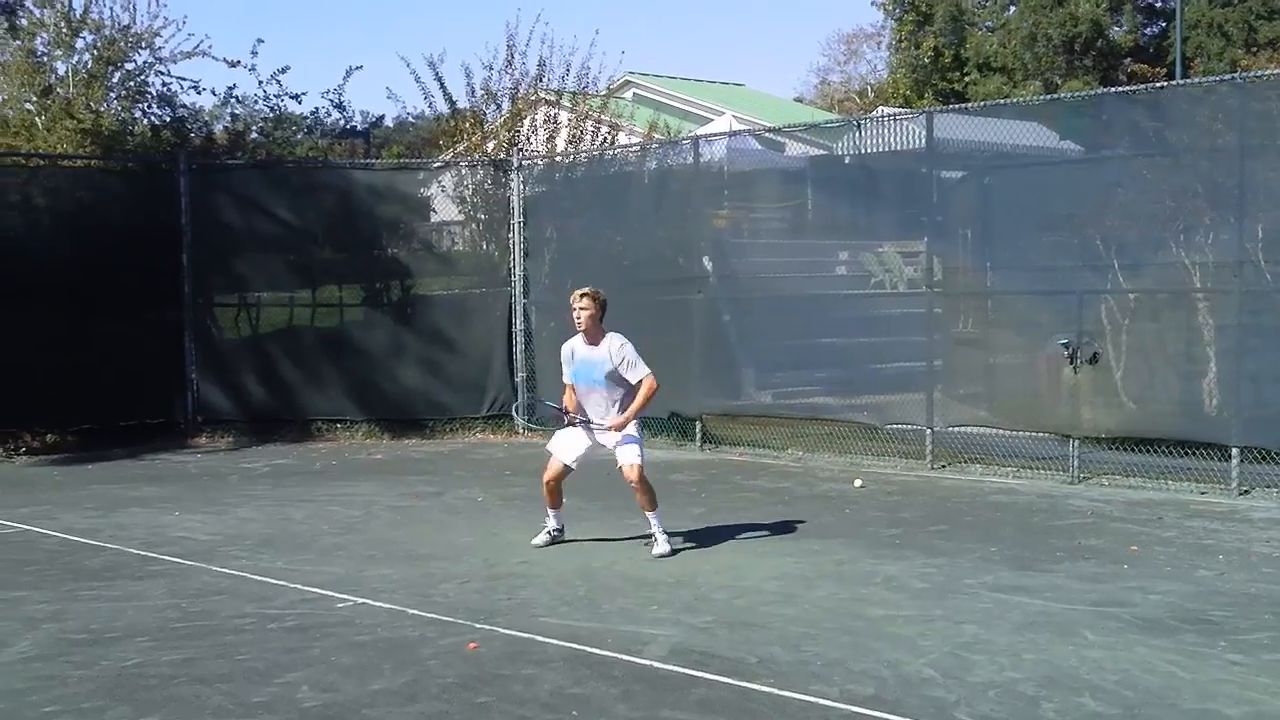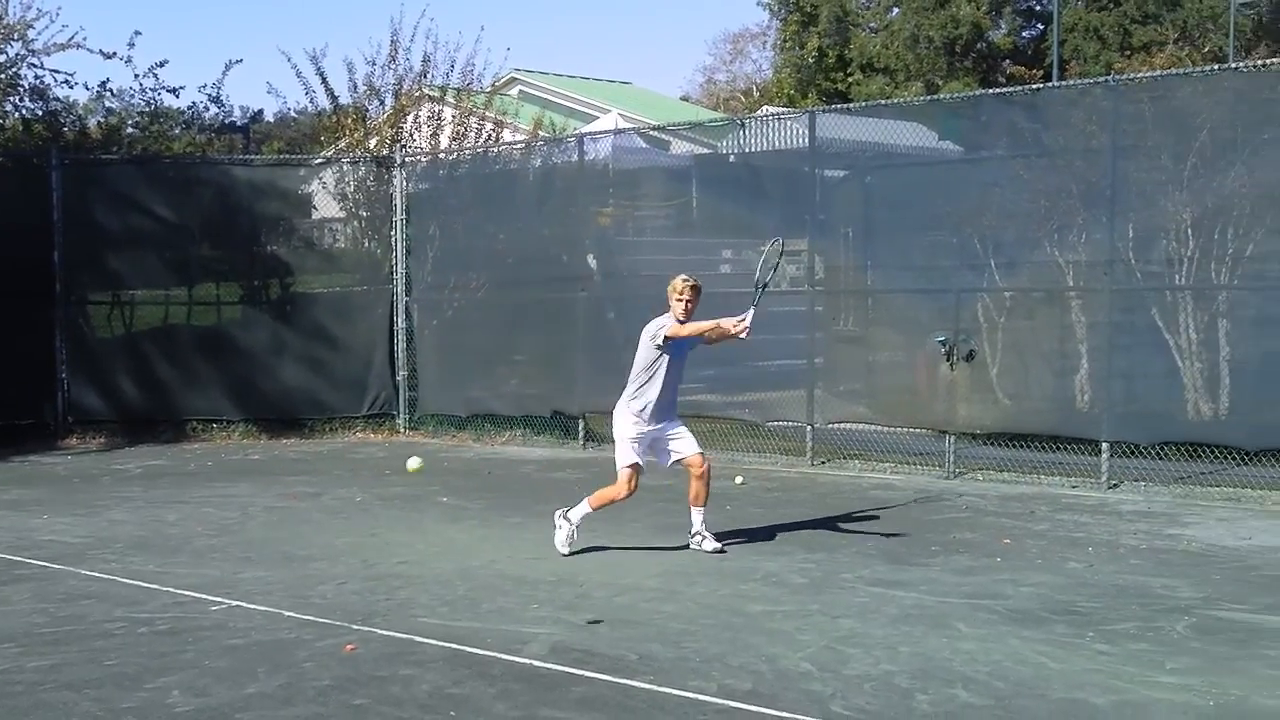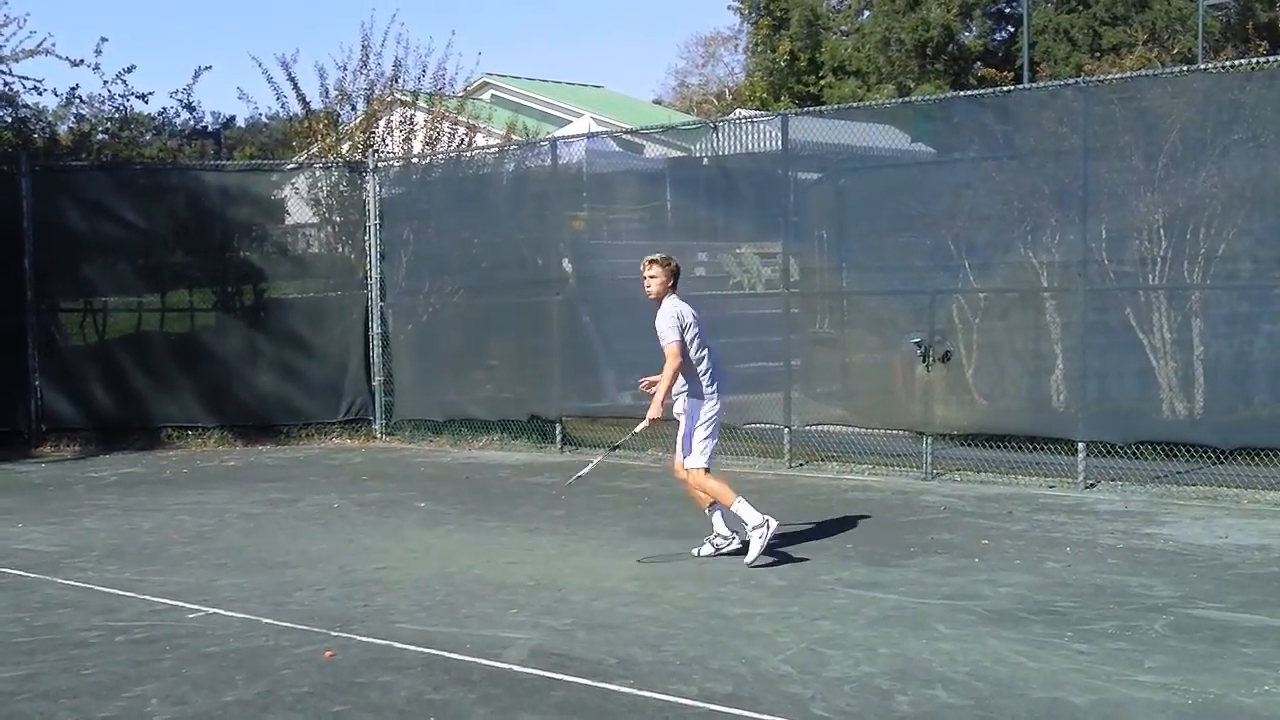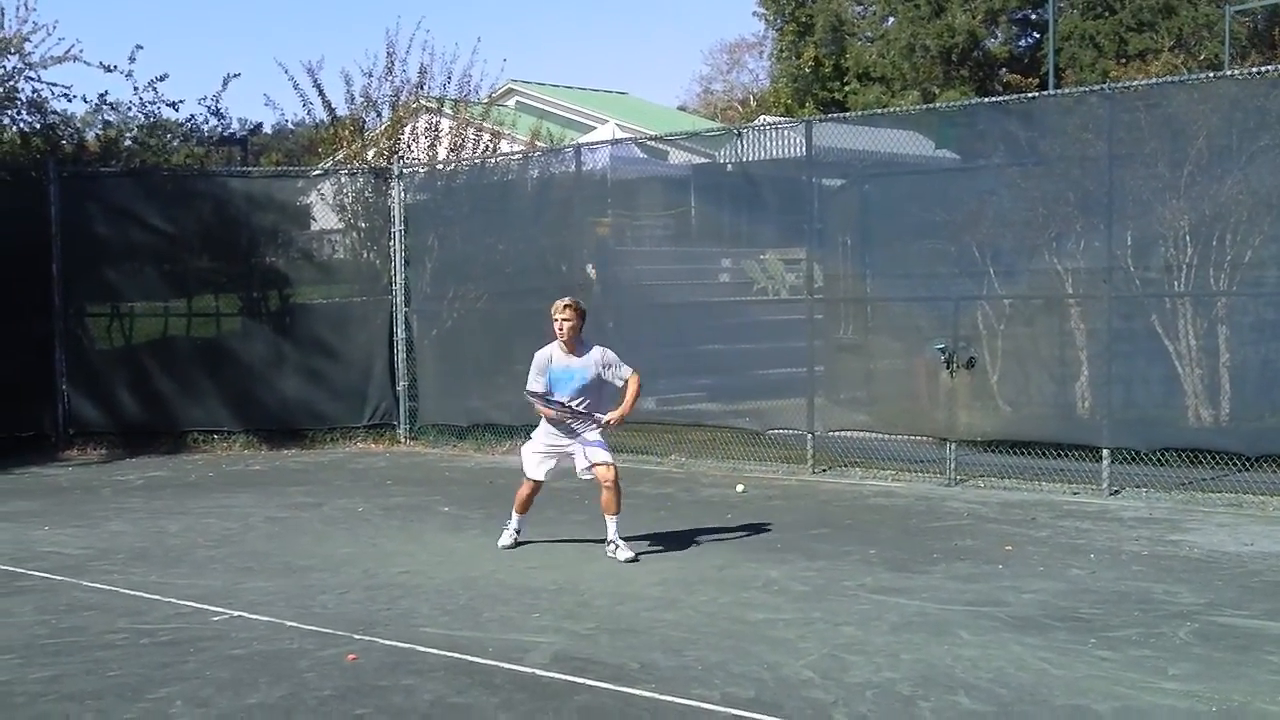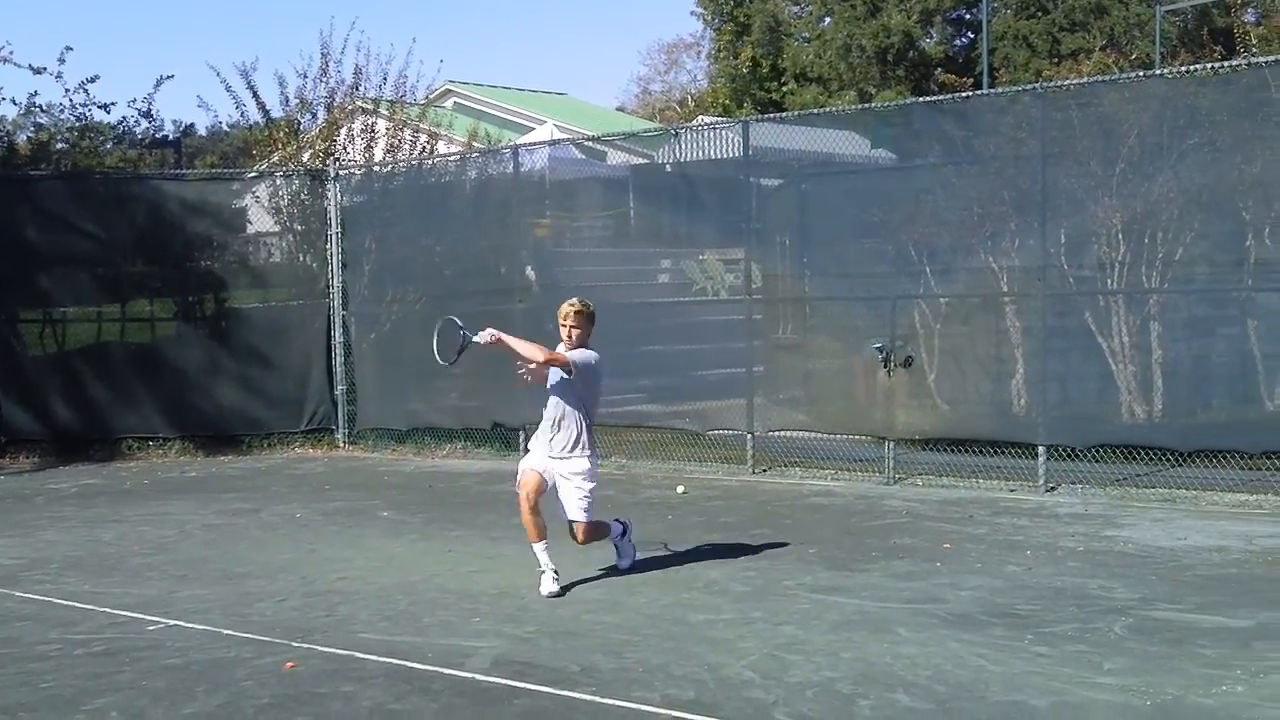
dt=1s
person 1, frame 1
left shoulder: (619, 348)
right shoulder: (570, 349)
left elbow: (649, 385)
right elbow: (570, 391)
left wrist: (627, 416)
right wrist: (570, 413)
left hip: (620, 426)
right hip: (585, 425)
left knee: (635, 476)
right knee: (550, 478)
left ankle: (658, 533)
right ankle: (555, 527)
person 1, frame 2
left shoulder: (688, 332)
right shoulder: (663, 326)
left elbow: (705, 336)
right elbow: (682, 331)
left wrist: (729, 331)
right wrist: (720, 323)
left hip: (666, 419)
right hip: (633, 417)
left knee: (700, 467)
right knee: (625, 487)
left ankle: (696, 531)
right ankle: (568, 519)
person 1, frame 3
left shoulder: (666, 314)
right shoulder: (682, 310)
left elbow: (674, 361)
left wrist: (659, 400)
right wrist: (662, 380)
left hip: (697, 402)
right hip: (701, 399)
left knee: (696, 475)
right knee: (681, 469)
left ankle: (759, 522)
right ankle: (722, 535)
person 1, frame 4
left shoulder: (599, 356)
right shoulder: (543, 357)
left elbow: (633, 380)
left wrist: (622, 411)
right wrist: (555, 414)
left hip: (587, 432)
right hip: (550, 433)
left knee: (609, 478)
right knee: (529, 489)
left ankle: (612, 540)
right ankle: (514, 527)
person 1, frame 5
left shoulder: (588, 360)
right shoulder: (560, 354)
left elbow: (544, 356)
left wrist: (502, 337)
right wrist: (537, 371)
left hip: (574, 457)
right hip: (541, 448)
left knee: (582, 535)
right knee: (527, 494)
left ankle: (617, 529)
right ankle: (546, 570)
